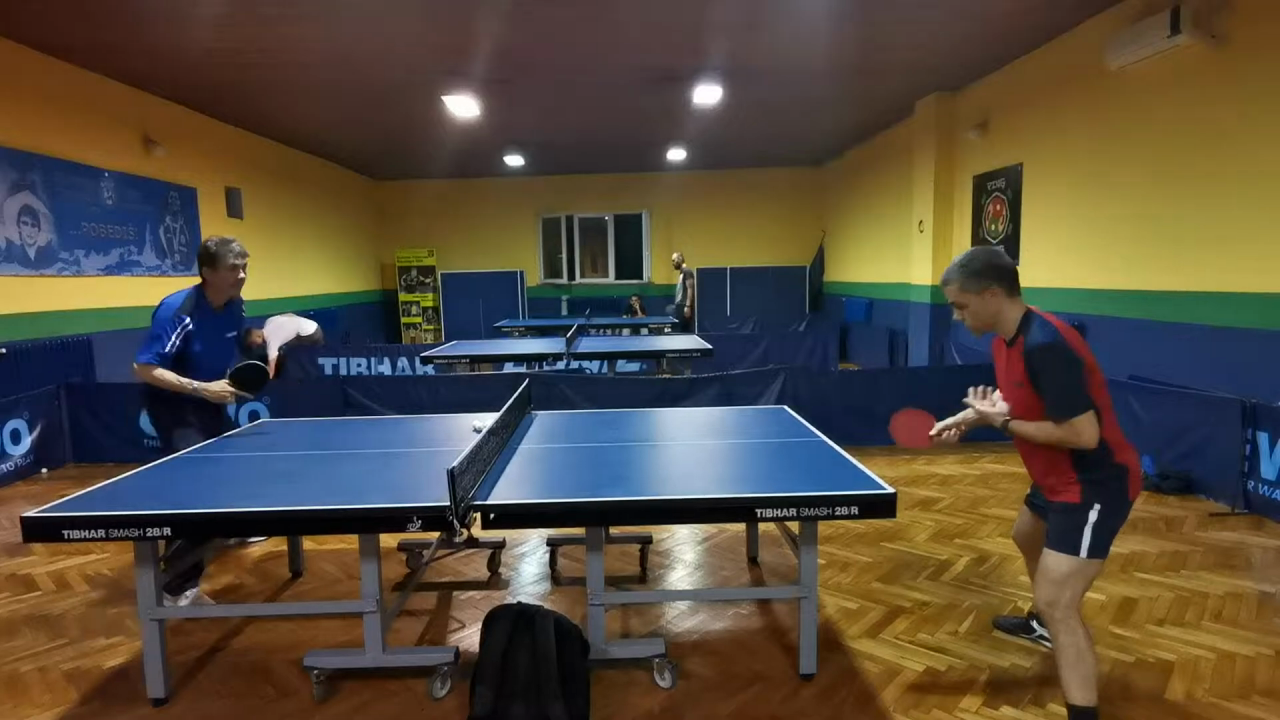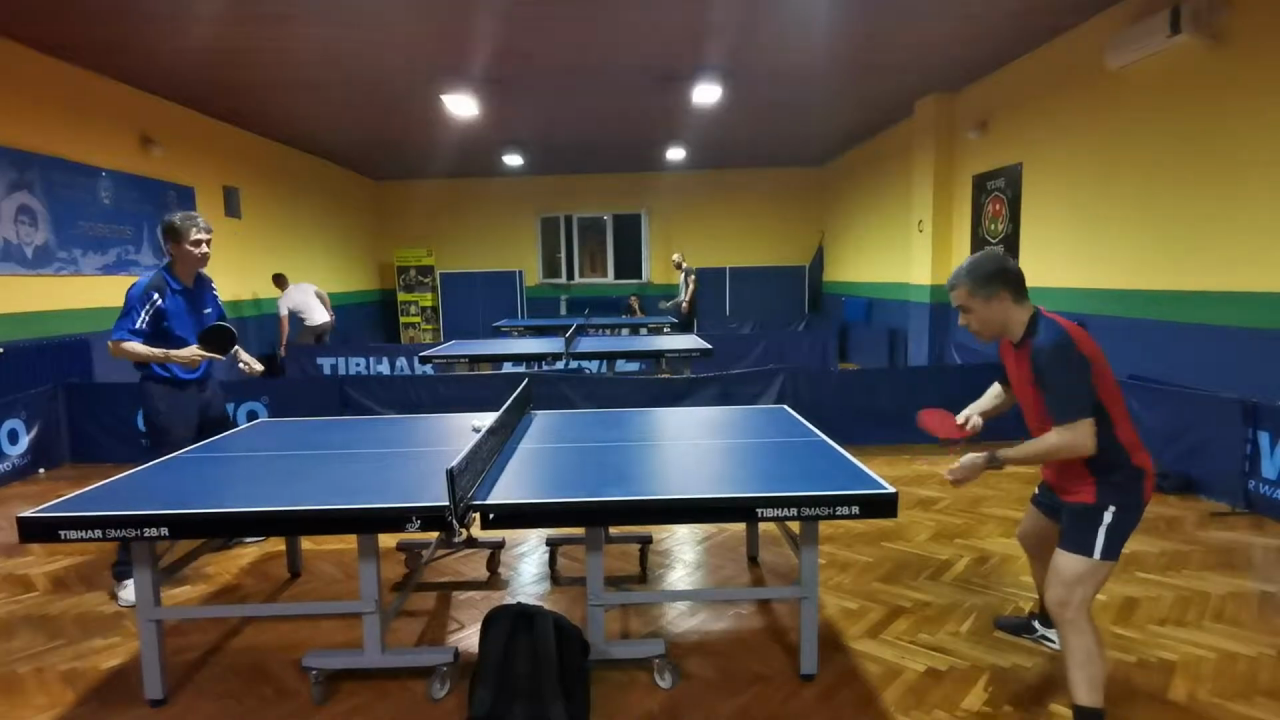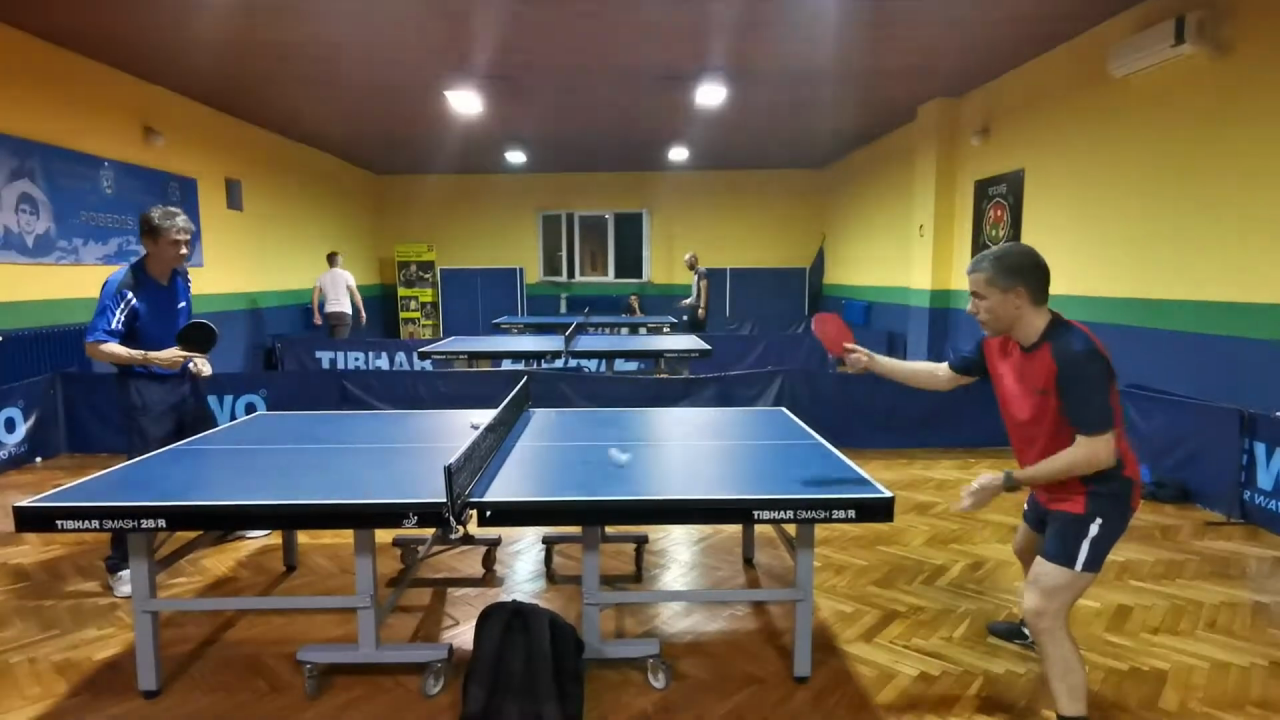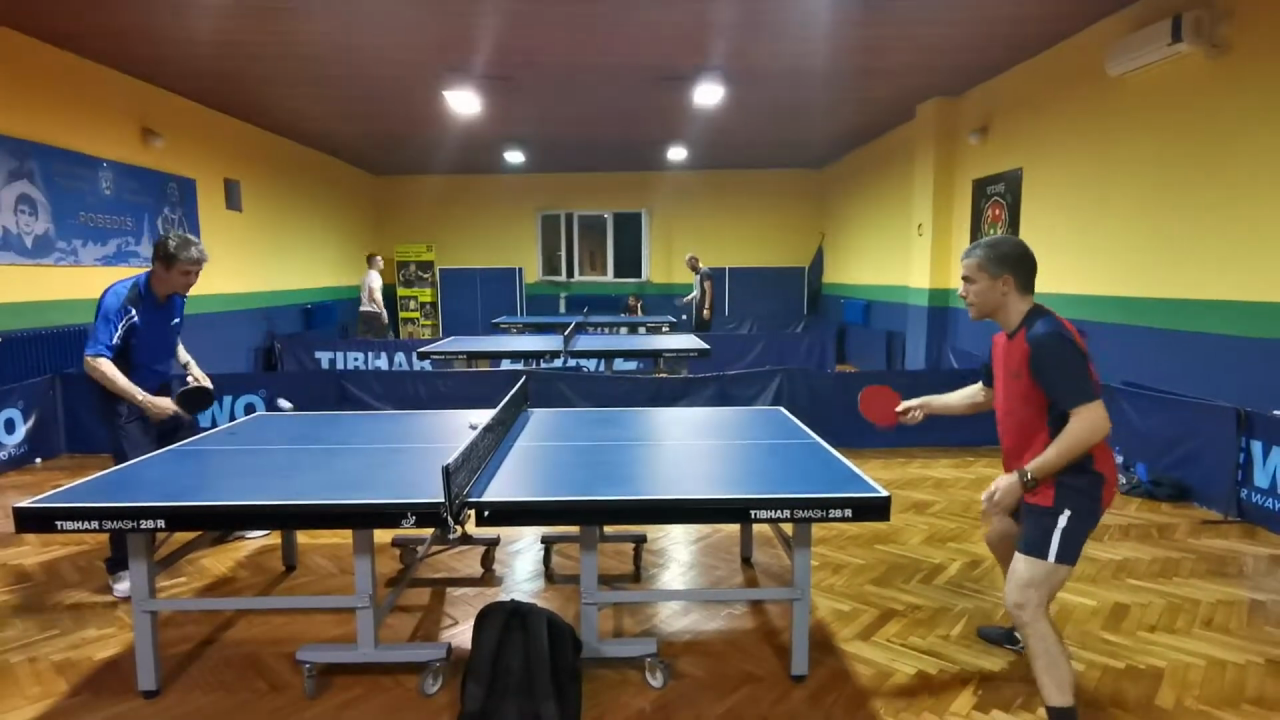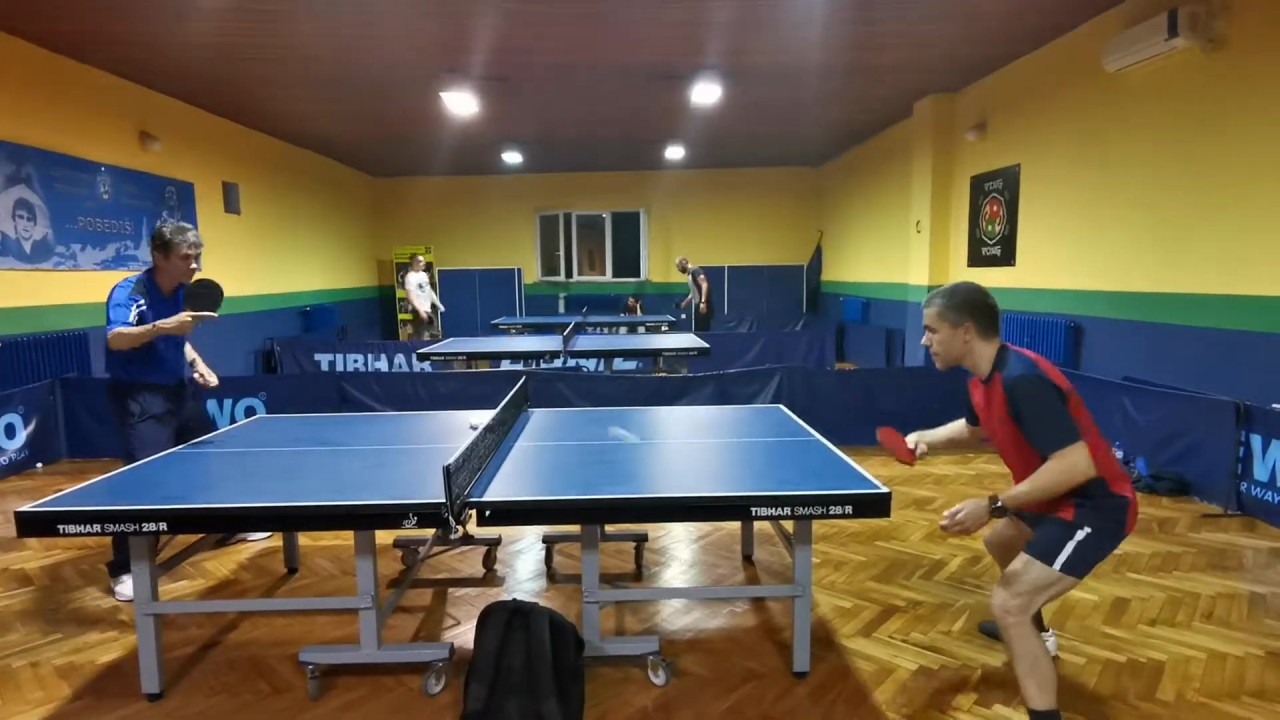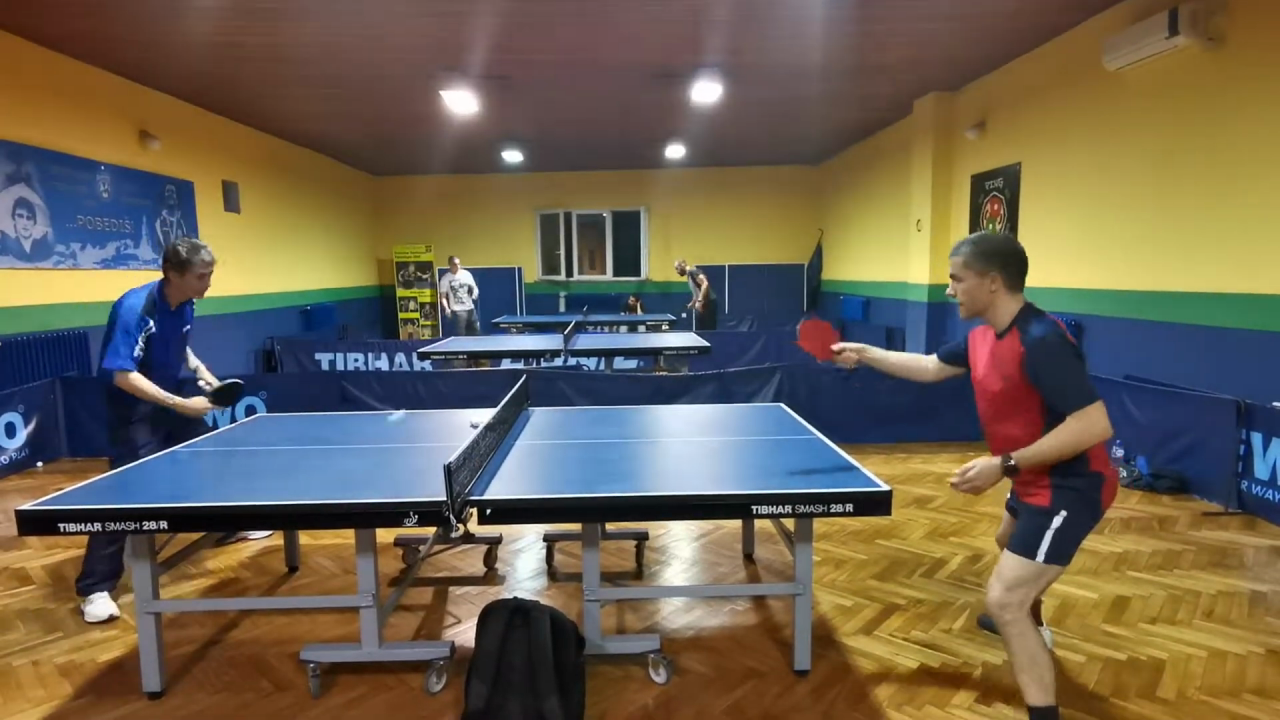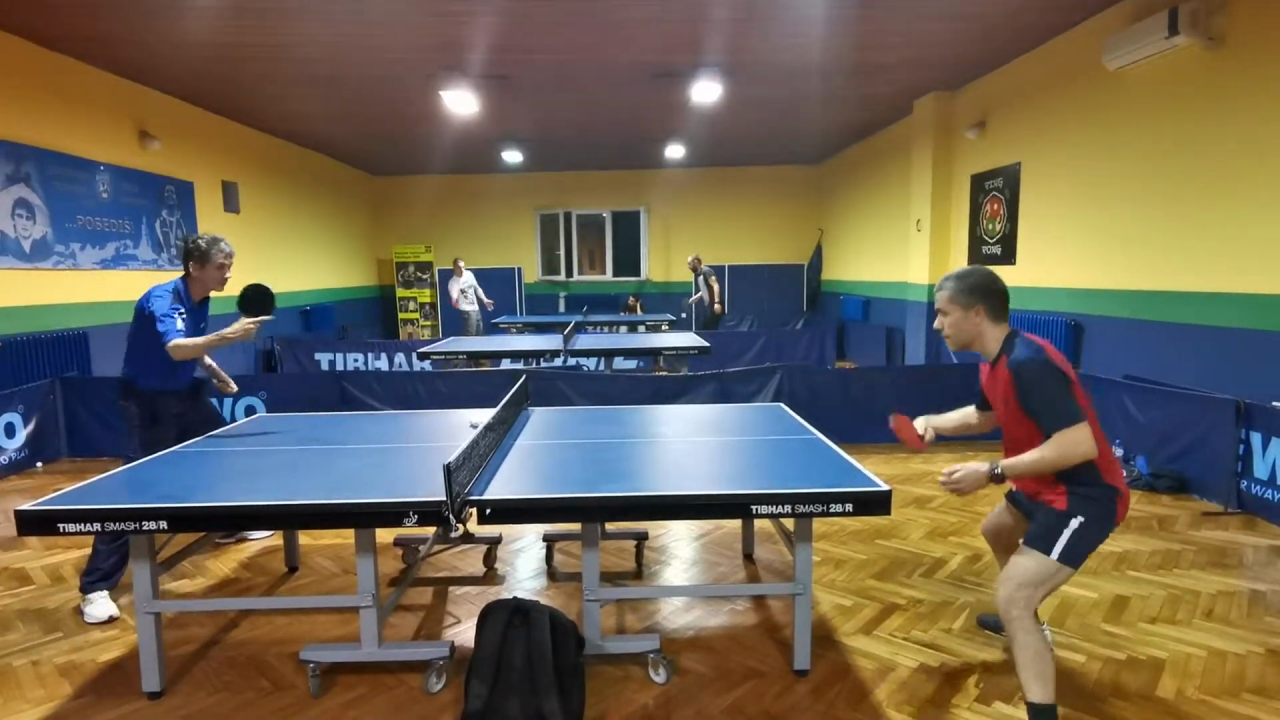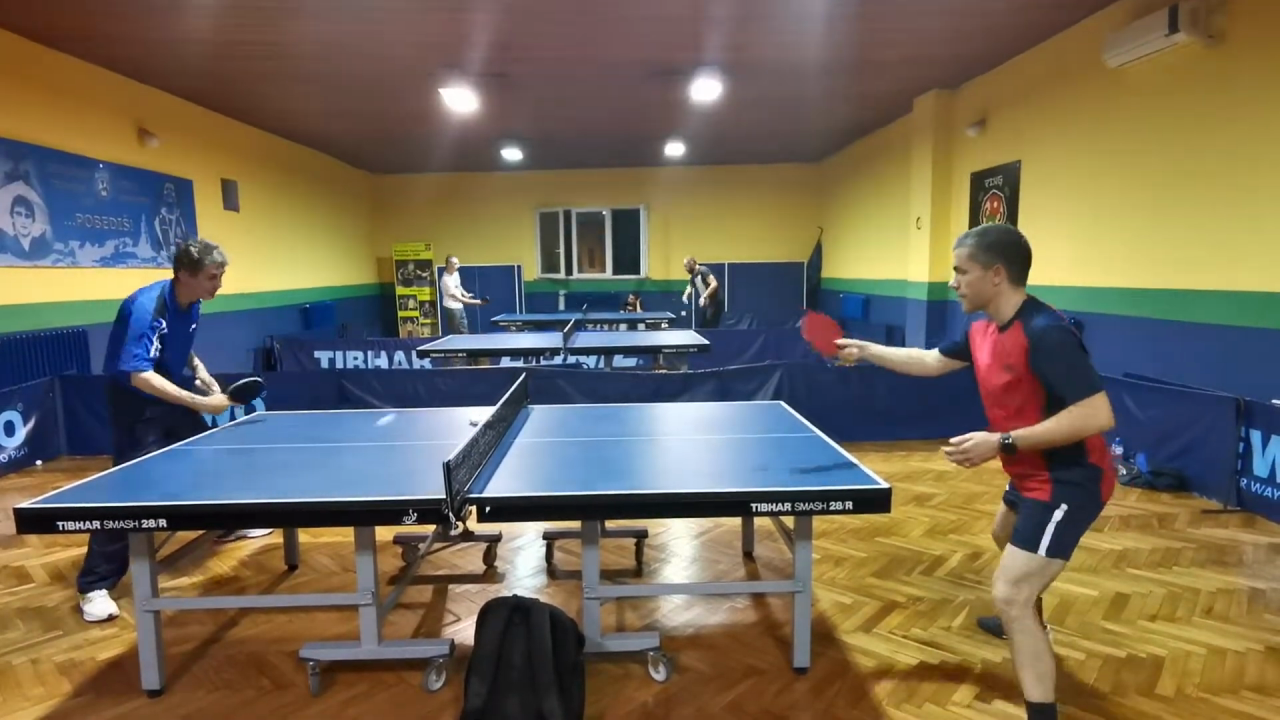
dt=0.5s
person 1, frame 1
left shoulder: (1044, 345)
right shoulder: (1006, 337)
left elbow: (1084, 434)
right elbow: (1014, 398)
left wrist: (1003, 422)
right wrist: (965, 418)
left hip: (1094, 485)
right hip: (1057, 477)
left knee: (1057, 600)
right knee: (1027, 538)
right ankle: (1041, 624)
person 1, frame 2
left shoulder: (1052, 346)
right shoulder: (1014, 339)
left elbow: (1076, 442)
right elbow: (1010, 385)
left wrist: (990, 461)
right wrist: (978, 408)
left hip: (1109, 485)
right hip: (1068, 477)
left knee: (1068, 601)
right knee: (1033, 538)
right ankle: (1045, 623)
person 1, frame 3
left shoulder: (1075, 356)
right shoulder: (997, 343)
left elbow: (1099, 452)
right elbow: (945, 374)
left wrist: (1006, 482)
right wrist: (874, 362)
left hip: (1097, 494)
right hip: (1050, 486)
left knee: (1042, 609)
right knee: (1028, 552)
right ankle: (1033, 630)
person 1, frame 4
left shoulder: (1048, 339)
right shoulder: (1006, 338)
left elbow: (1094, 423)
right elbow: (985, 394)
left wrist: (1021, 477)
right wrist: (926, 404)
left hip: (1070, 487)
right hip: (1039, 480)
left knee: (1023, 601)
right knee: (1000, 539)
right ankle: (1026, 634)
person 1, frame 5
left shoulder: (1022, 380)
right shoulder: (982, 378)
left elbow: (1077, 464)
right elbow: (973, 429)
left wrist: (992, 506)
right wrist: (926, 438)
left hip: (1095, 508)
right hip: (1055, 498)
left knee: (1007, 604)
right knee: (999, 543)
right ankle: (1033, 634)
person 1, frame 6
left shoulder: (1042, 341)
right shoulder: (981, 335)
left elbow: (1095, 426)
right elbow: (932, 368)
left wrist: (1004, 465)
right wrist: (863, 354)
left hip: (1069, 488)
right hip: (1037, 480)
left knee: (1003, 600)
right knee: (1008, 542)
right ankle: (1029, 628)
person 1, frame 7
left shoulder: (1028, 364)
right shoulder: (992, 362)
left elbow: (1080, 444)
right elbow: (982, 416)
left wrist: (991, 472)
right wrist: (934, 423)
left hip: (1085, 498)
right hip: (1047, 487)
left knee: (1011, 598)
right knee: (995, 530)
right ankle: (1024, 625)
person 1, frame 8
left shoulder: (1046, 333)
right shoulder: (982, 329)
left elbow: (1099, 416)
right elbow: (933, 362)
left wrist: (1003, 442)
right wrist: (865, 350)
left hip: (1067, 483)
right hip: (1033, 475)
left knee: (1009, 594)
right knee: (1005, 536)
right ankle: (1025, 626)
person 2, frame 1
left shoulder: (234, 306)
right shoulder: (177, 310)
right elbow: (145, 369)
left wrist: (229, 386)
right wrist: (202, 390)
left hip: (212, 405)
right hip: (174, 409)
right ankle: (179, 588)
person 2, frame 2
left shoulder: (206, 286)
right shoulder: (148, 290)
right elbow: (118, 345)
left wrist: (241, 355)
right wrist: (171, 356)
left hip: (204, 386)
right hip: (166, 393)
right ankle: (127, 571)
person 2, frame 3
left shoulder: (181, 279)
right shoulder: (121, 286)
right elbow: (96, 346)
left wrist: (195, 356)
right wrist: (152, 358)
left hip: (184, 383)
right hip: (146, 390)
right ankle: (121, 565)
person 2, frame 4
left shoulder: (176, 298)
right shoulder: (120, 299)
right elbow: (94, 361)
left wrist: (191, 367)
right wrist: (145, 401)
left hip: (168, 394)
right hip: (127, 399)
right ankle: (121, 567)
person 2, frame 5
left shoulder: (183, 291)
right shoulder: (129, 292)
right elbow: (116, 339)
left wrist: (196, 363)
right wrist: (163, 326)
left hip: (178, 390)
right hip: (139, 397)
right ankle: (124, 570)
person 2, frame 6
left shoulder: (186, 304)
right shoulder: (135, 308)
right elbow: (123, 375)
left wrist: (201, 372)
right wrist: (180, 404)
left hip: (177, 400)
right hip: (134, 404)
right ankle: (95, 588)
person 2, frame 7
left shoulder: (201, 301)
right shoulder: (162, 300)
right elbow: (175, 350)
left wrist: (215, 372)
right wrist: (225, 336)
left hip: (186, 394)
right hip: (148, 400)
right ankle: (96, 587)
person 2, frame 8
left shoulder: (192, 304)
right shoulder: (146, 307)
right elbow: (139, 375)
left wrist: (201, 372)
right wrist: (200, 401)
left hip: (176, 395)
right hip: (136, 400)
right ankle: (94, 586)
